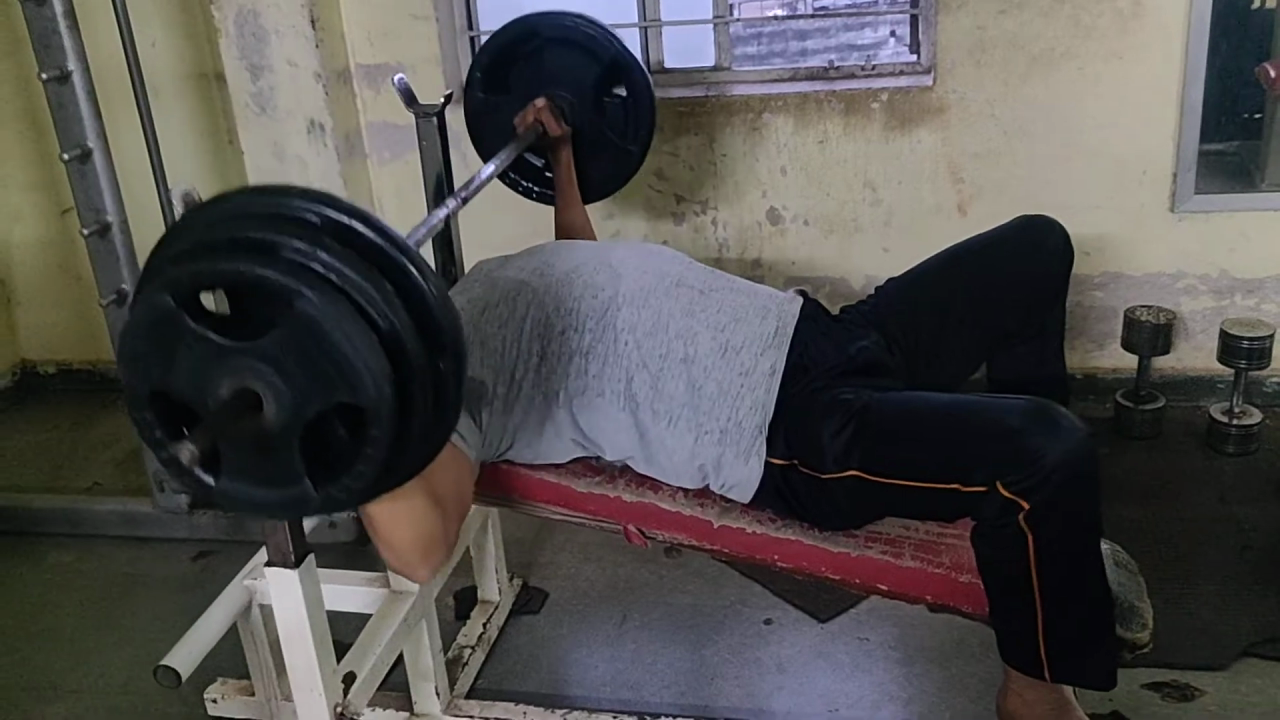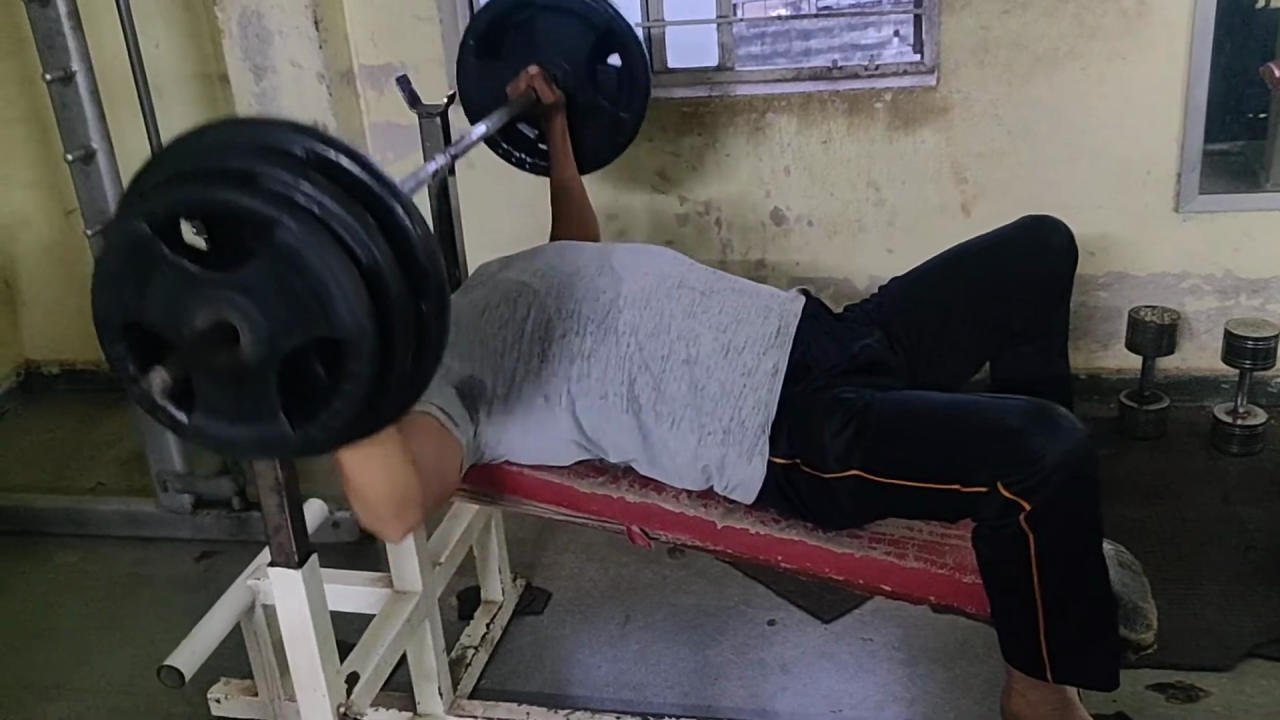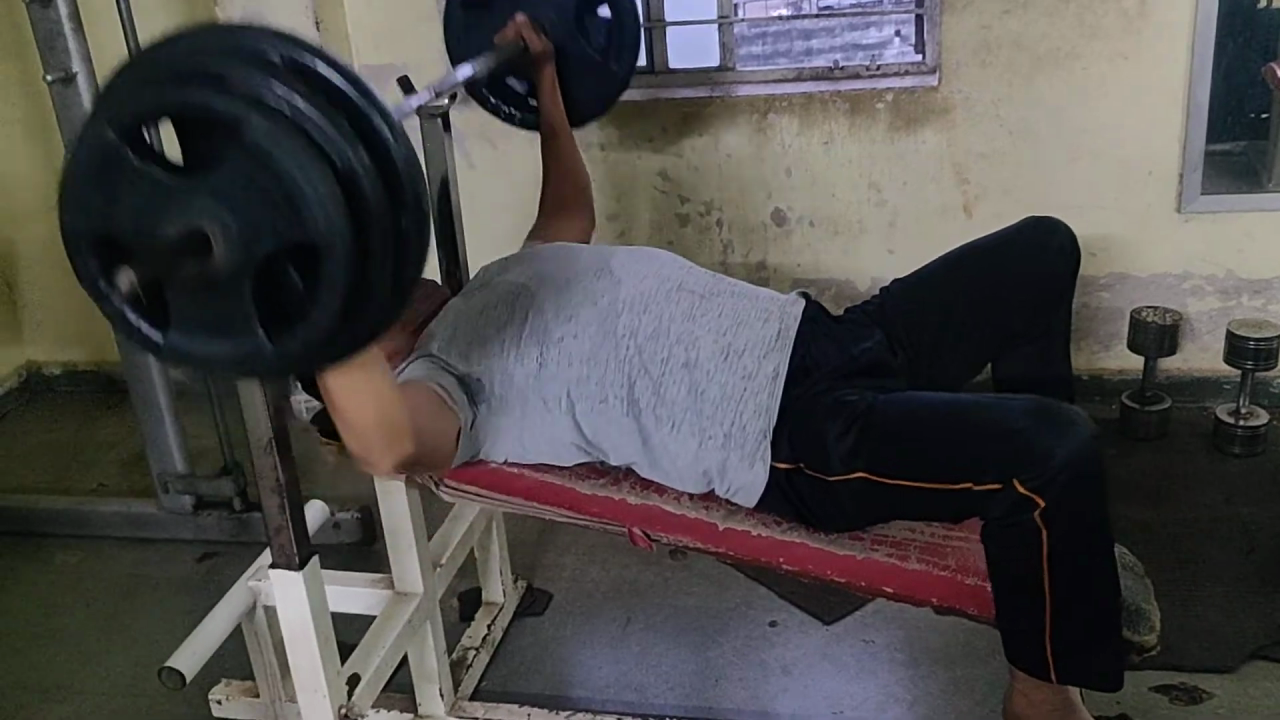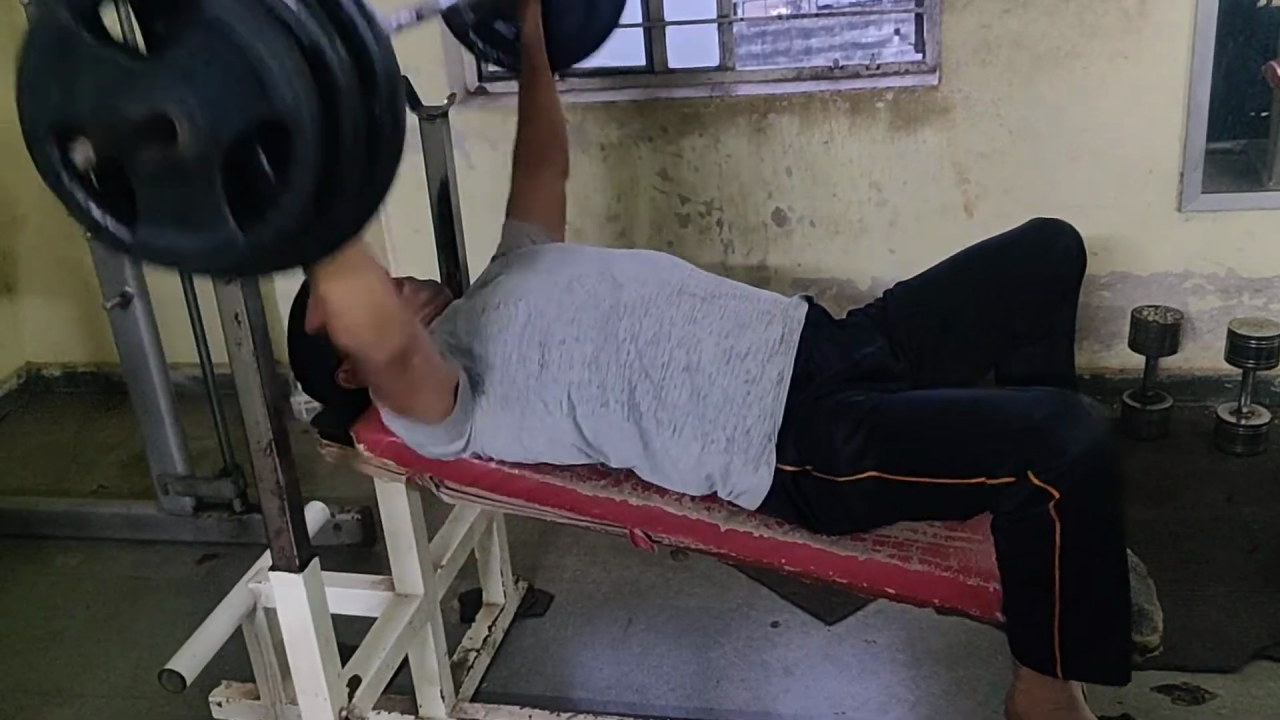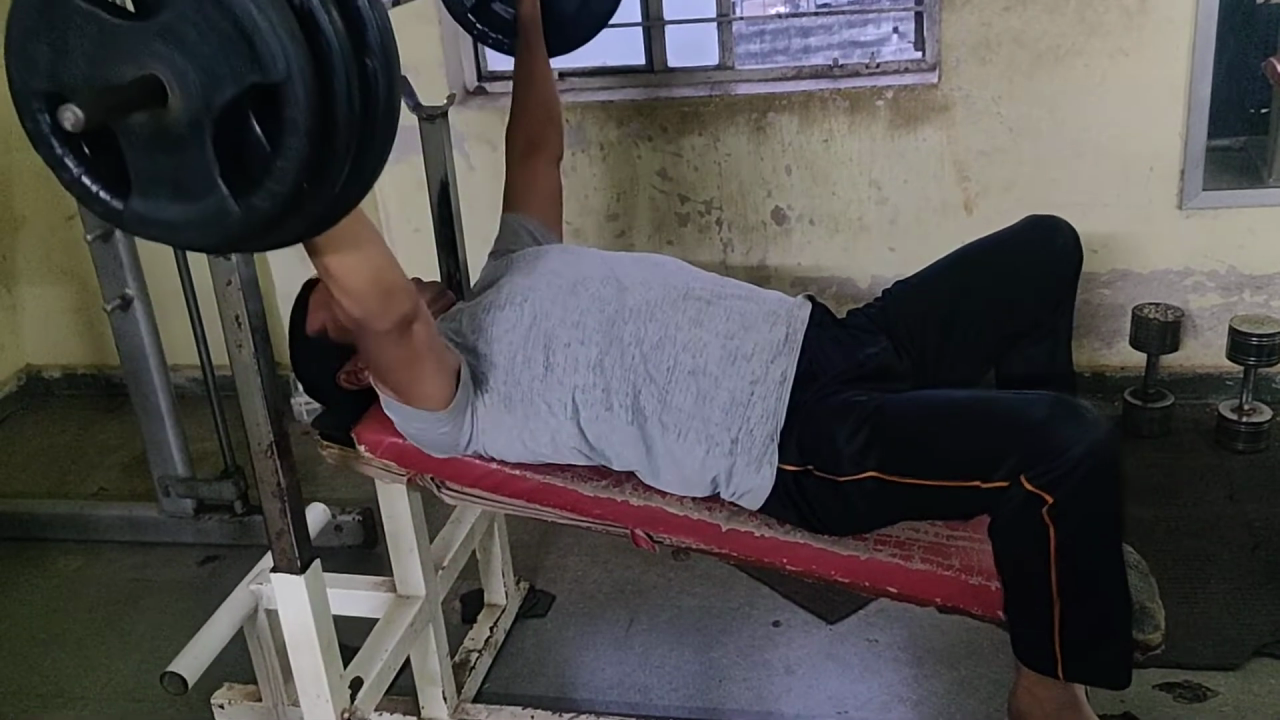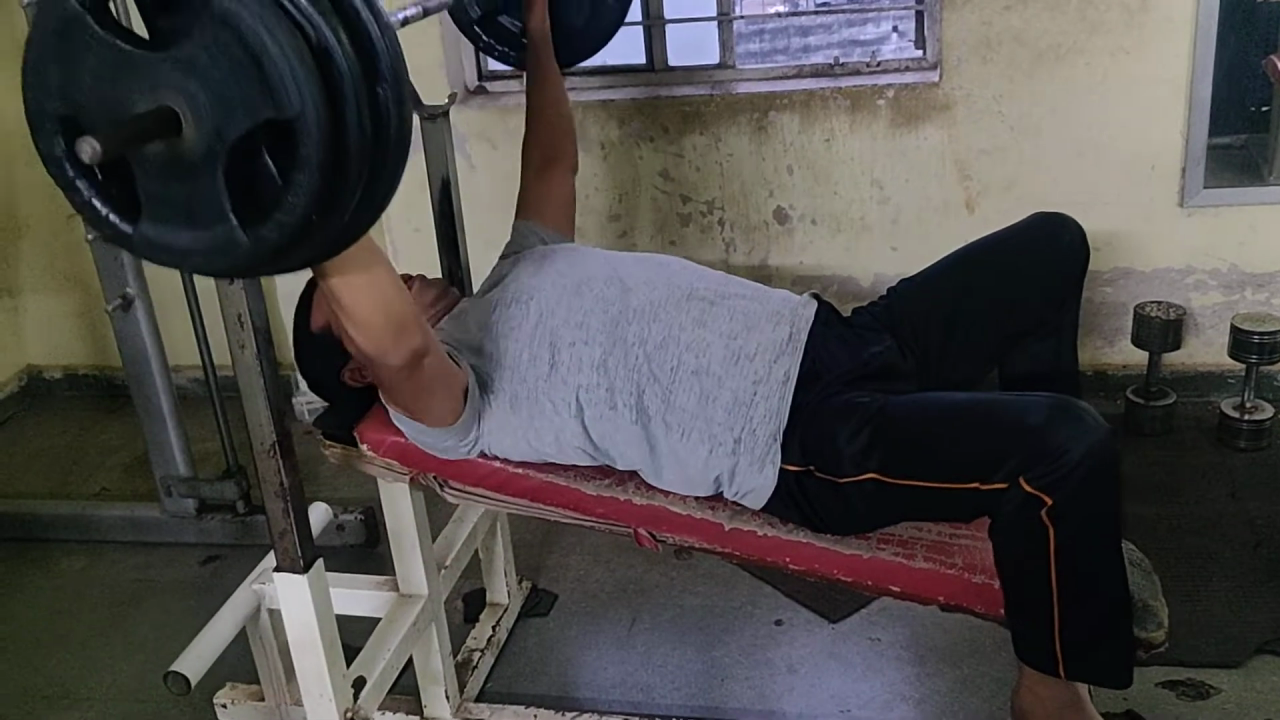
dt=0.2s
person 1, frame 1
left shoulder: (481, 286)
right elbow: (421, 549)
left wrist: (561, 152)
left hip: (818, 341)
right hip: (796, 434)
left knee: (1035, 248)
right knee: (1052, 450)
left ankle: (1040, 534)
person 1, frame 2
left shoulder: (485, 290)
right shoulder: (440, 383)
left elbow: (580, 259)
right elbow: (397, 508)
left wrist: (555, 123)
left hip: (822, 340)
right hip: (799, 434)
left knee: (1039, 247)
right knee: (1053, 450)
left ankle: (1042, 529)
person 1, frame 3
left shoulder: (501, 288)
right shoulder: (429, 386)
left elbow: (573, 216)
right elbow: (387, 444)
left wrist: (545, 81)
left hip: (823, 345)
right hip: (803, 437)
left knee: (1042, 248)
right knee: (1057, 446)
left ankle: (1037, 517)
person 1, frame 4
left shoulder: (501, 288)
right shoulder: (436, 400)
left elbow: (545, 169)
right elbow: (379, 336)
left hip: (825, 347)
right hip: (801, 439)
left knee: (1047, 251)
right knee: (1072, 439)
left ankle: (1048, 525)
person 1, frame 5
left shoulder: (504, 284)
right shoulder: (434, 395)
left elbow: (537, 158)
right elbow: (379, 306)
left hip: (829, 347)
right hip: (806, 439)
left knee: (1045, 248)
right knee: (1072, 440)
left ankle: (1049, 527)
person 1, frame 6
left shoulder: (509, 284)
right shoulder: (442, 380)
left elbow: (554, 171)
right elbow: (389, 344)
left hip: (832, 345)
right hip: (809, 438)
left knee: (1051, 245)
right knee: (1072, 445)
left ankle: (1052, 529)
